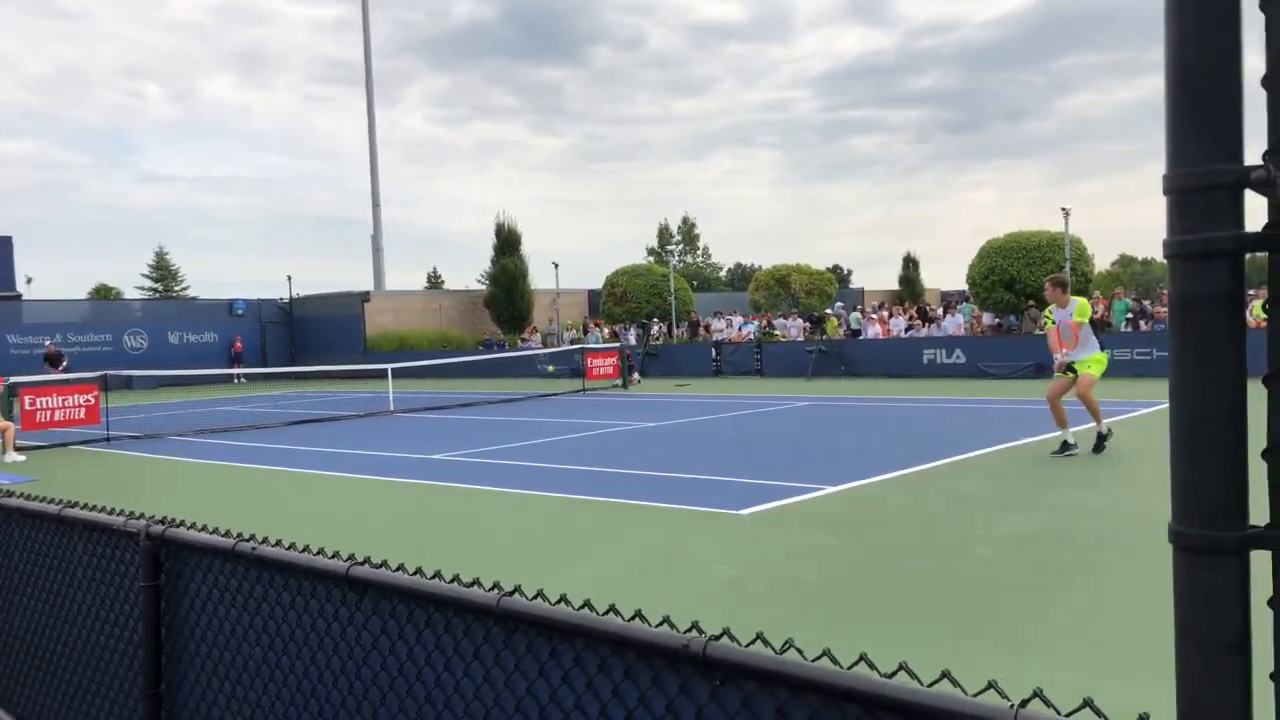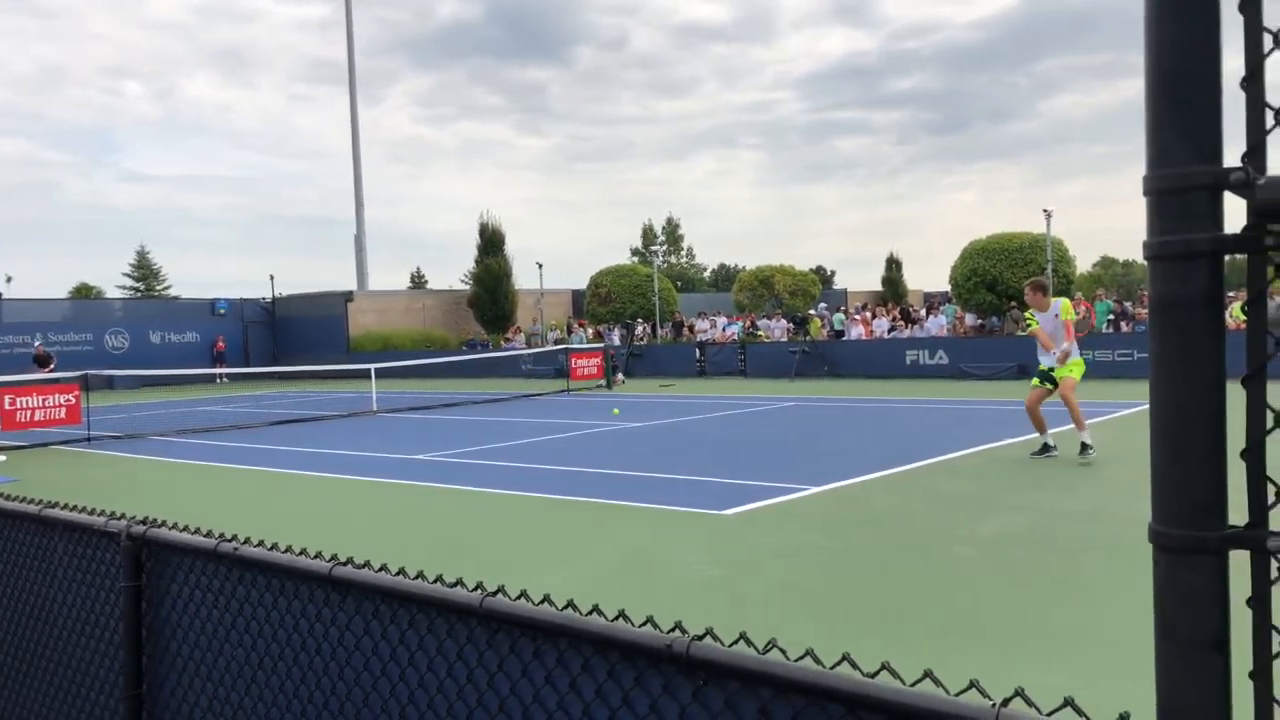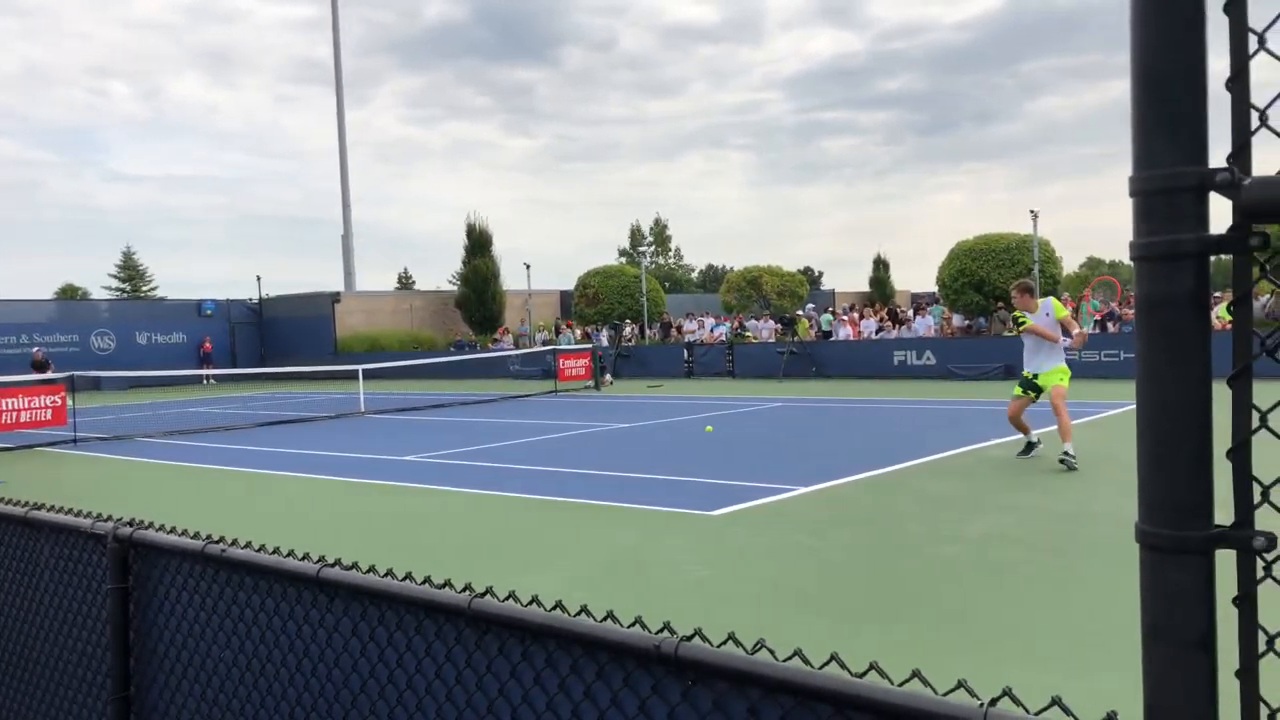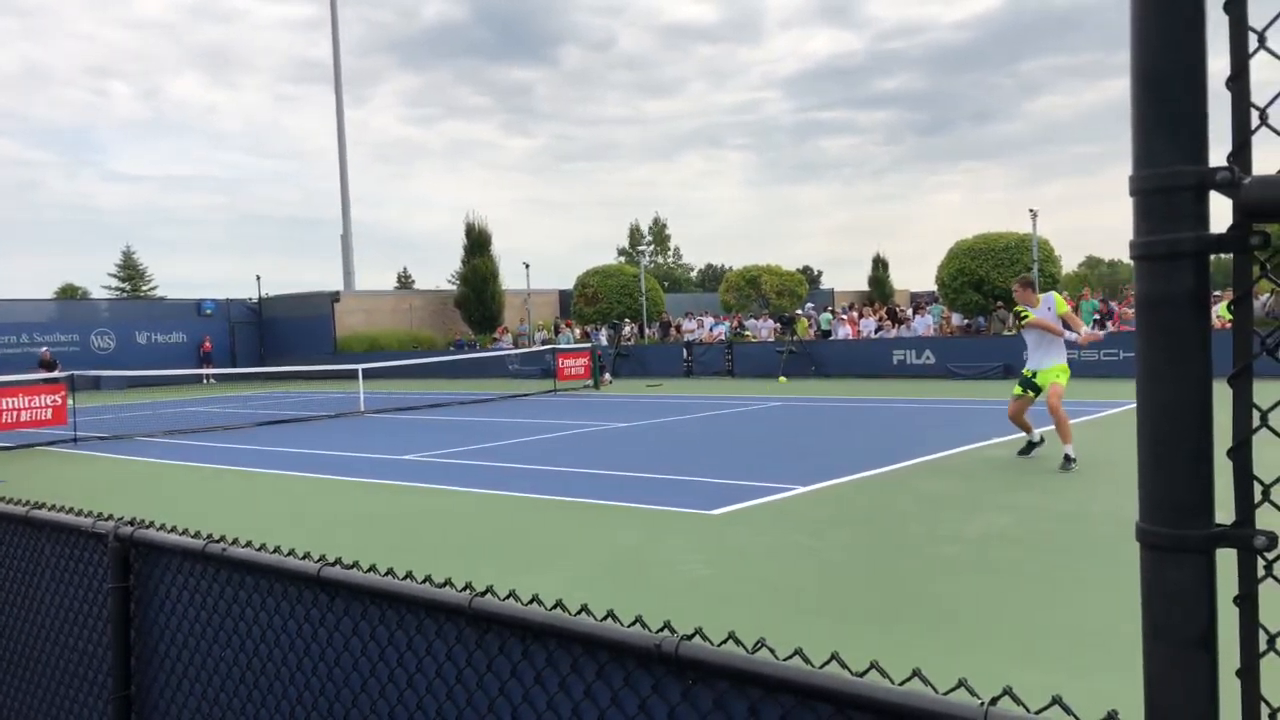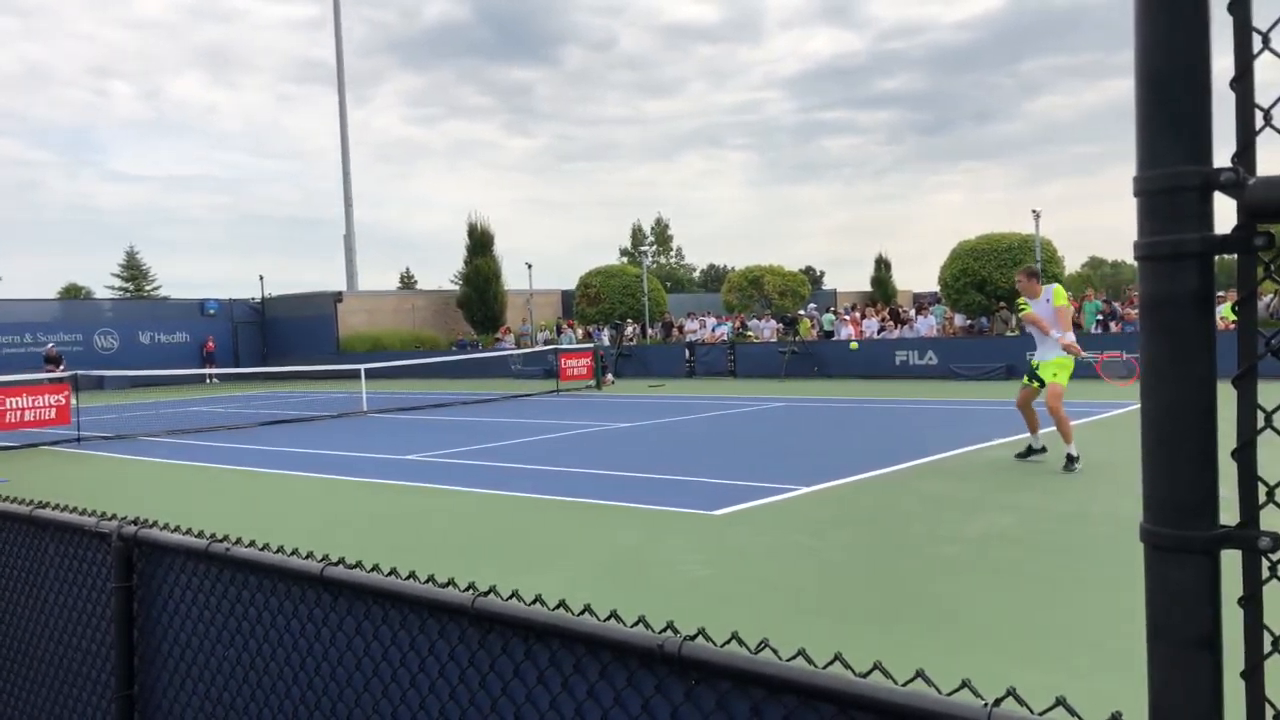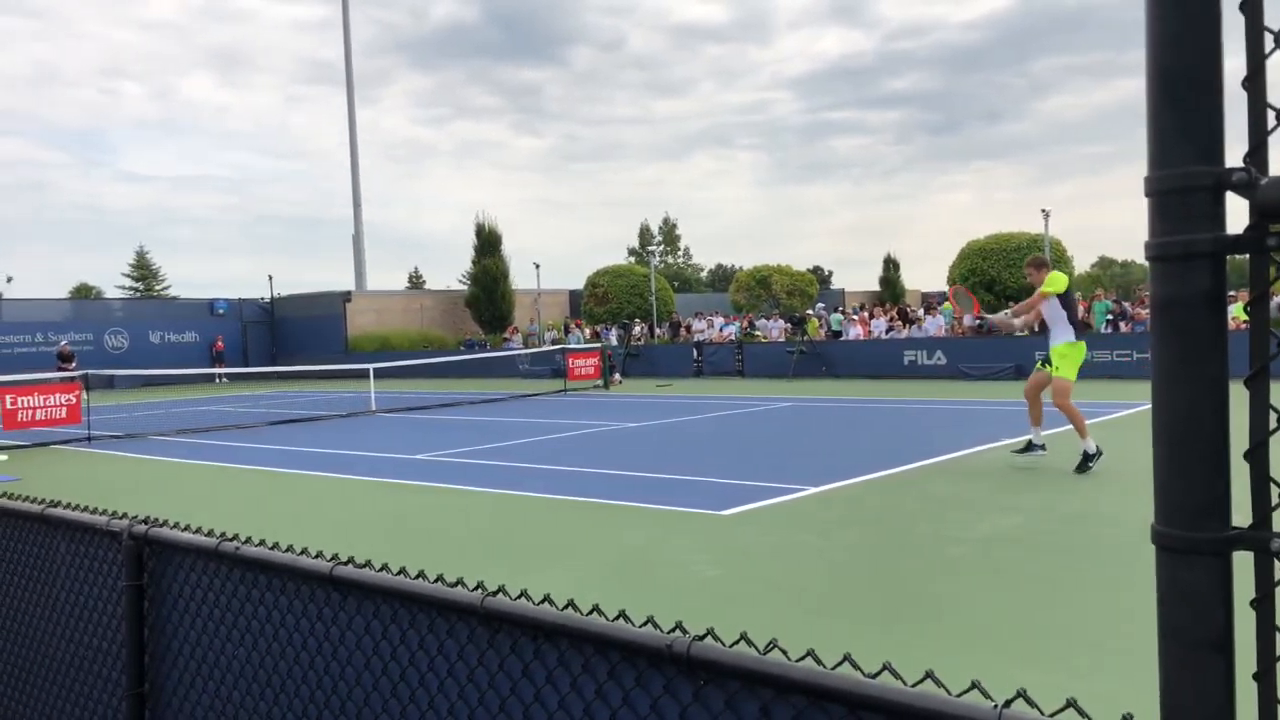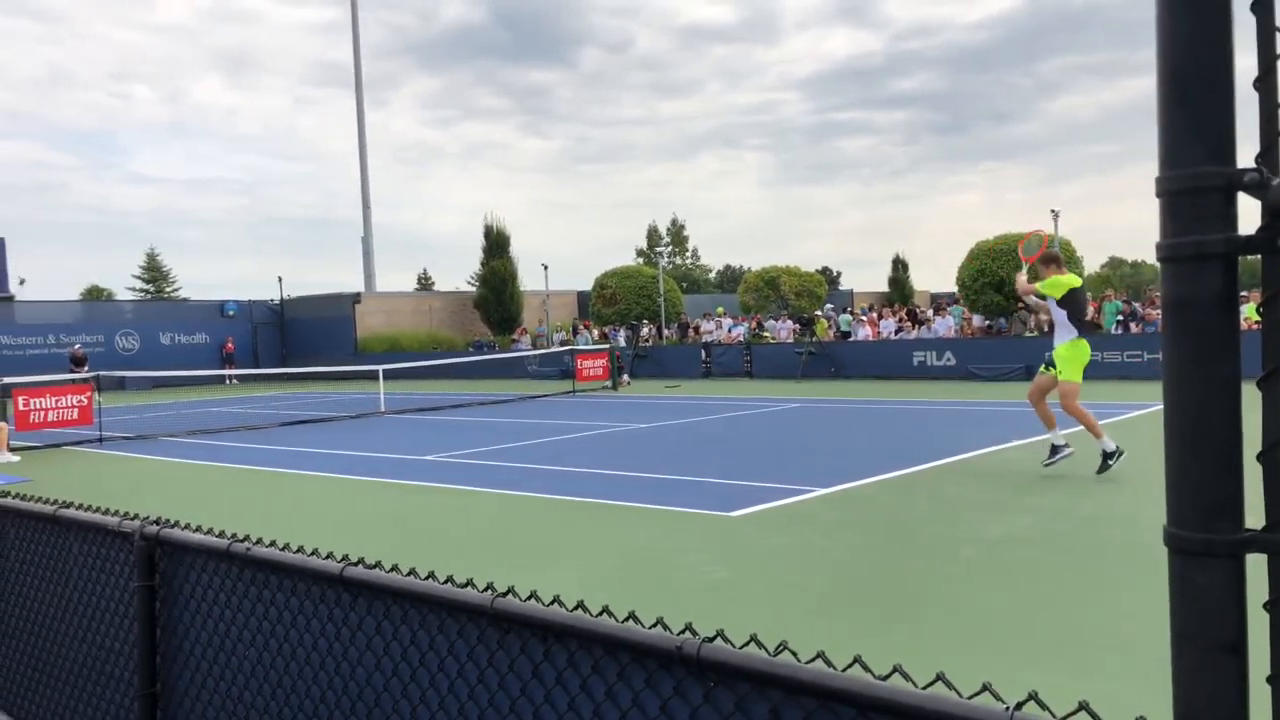
dt=0.1s
person 1, frame 1
left shoulder: (1080, 304)
right shoulder: (1050, 312)
left elbow: (1076, 333)
right elbow: (1052, 338)
left wrist: (1065, 354)
right wrist: (1059, 358)
left hip: (1094, 357)
right hip: (1072, 361)
left knee: (1082, 392)
right knee: (1052, 396)
left ankle: (1102, 430)
right ankle: (1069, 442)
person 1, frame 2
left shoulder: (1062, 304)
right shoulder: (1030, 316)
left elbow: (1069, 329)
right elbow: (1041, 337)
left wrist: (1066, 346)
right wrist: (1055, 354)
left hip: (1072, 362)
right hip: (1048, 366)
left knee: (1066, 393)
right knee: (1030, 405)
left ankle: (1086, 443)
right ankle: (1048, 445)
person 1, frame 3
left shoulder: (1051, 303)
right shoulder: (1018, 317)
left elbow: (1069, 323)
right elbow: (1041, 332)
left wrist: (1077, 332)
right wrist: (1066, 342)
left hip: (1056, 368)
right hip: (1032, 372)
left knee: (1057, 401)
right knee: (1012, 414)
left ankle: (1069, 453)
right ankle: (1033, 441)
person 1, frame 4
left shoulder: (1052, 299)
right shoulder: (1019, 312)
left elbow: (1072, 319)
right elbow: (1046, 326)
left wrist: (1084, 331)
right wrist: (1071, 336)
left hip: (1057, 366)
right hip: (1033, 369)
left knee: (1053, 404)
right knee: (1013, 413)
right ankle: (1034, 439)
person 1, frame 5
left shoulder: (1055, 290)
right shoulder: (1022, 303)
left elbow: (1065, 316)
right elbow: (1039, 323)
left wrist: (1068, 337)
right wrist: (1059, 337)
left hip: (1060, 359)
right hip: (1040, 359)
left knee: (1053, 404)
right knee: (1022, 402)
right ankle: (1036, 445)
person 1, frame 6
left shoulder: (1058, 277)
right shoulder: (1047, 287)
left elbow: (1033, 303)
right elbow: (1032, 315)
left wrist: (1006, 316)
right wrist: (1014, 321)
left hip: (1070, 347)
right hip: (1056, 349)
left knee: (1061, 401)
right knee: (1031, 391)
person 1, frame 7
left shoulder: (1061, 282)
right shoulder: (1071, 283)
left elbow: (1024, 290)
left wrist: (1021, 279)
right wrist: (1036, 302)
left hip: (1071, 349)
right hip: (1062, 350)
left knee: (1068, 404)
right knee: (1034, 395)
